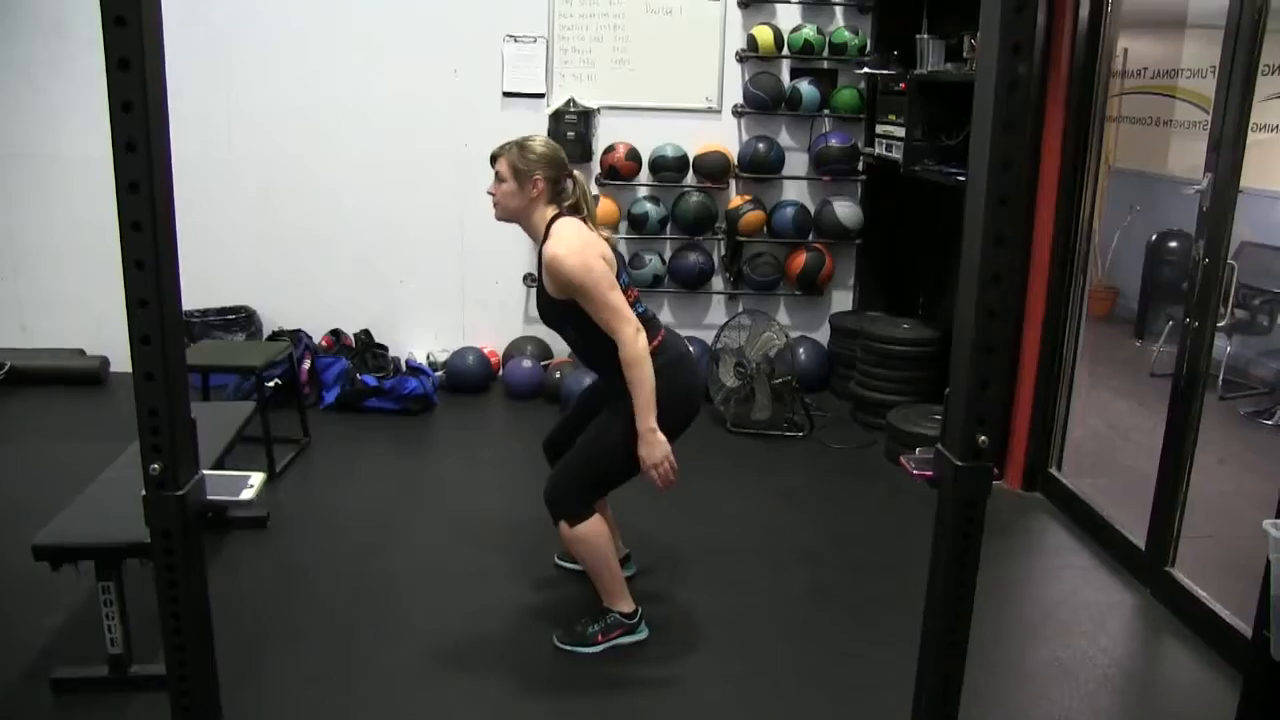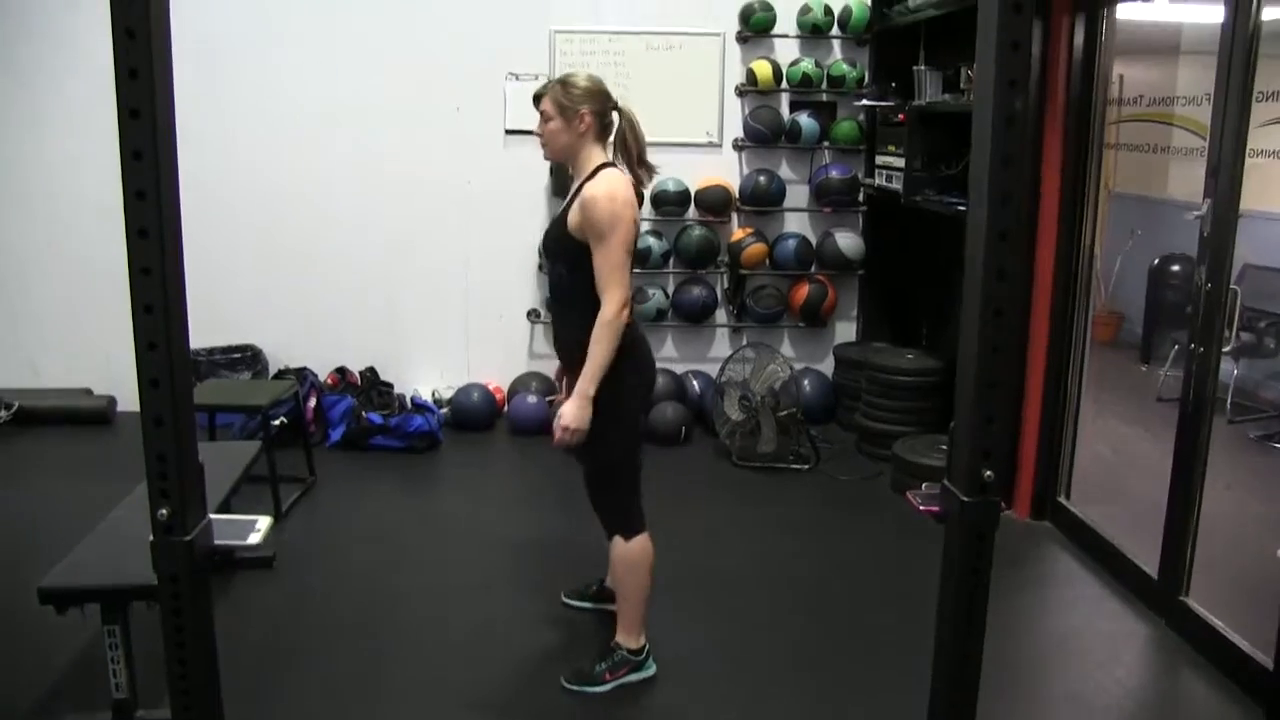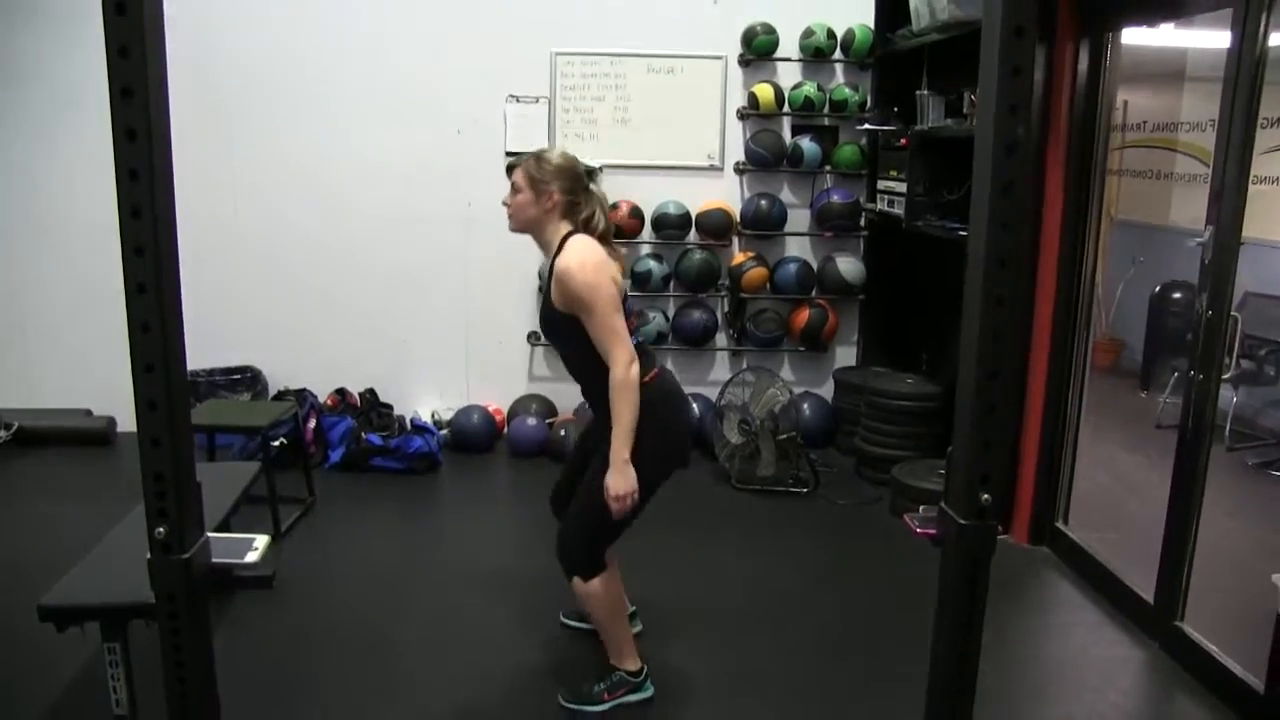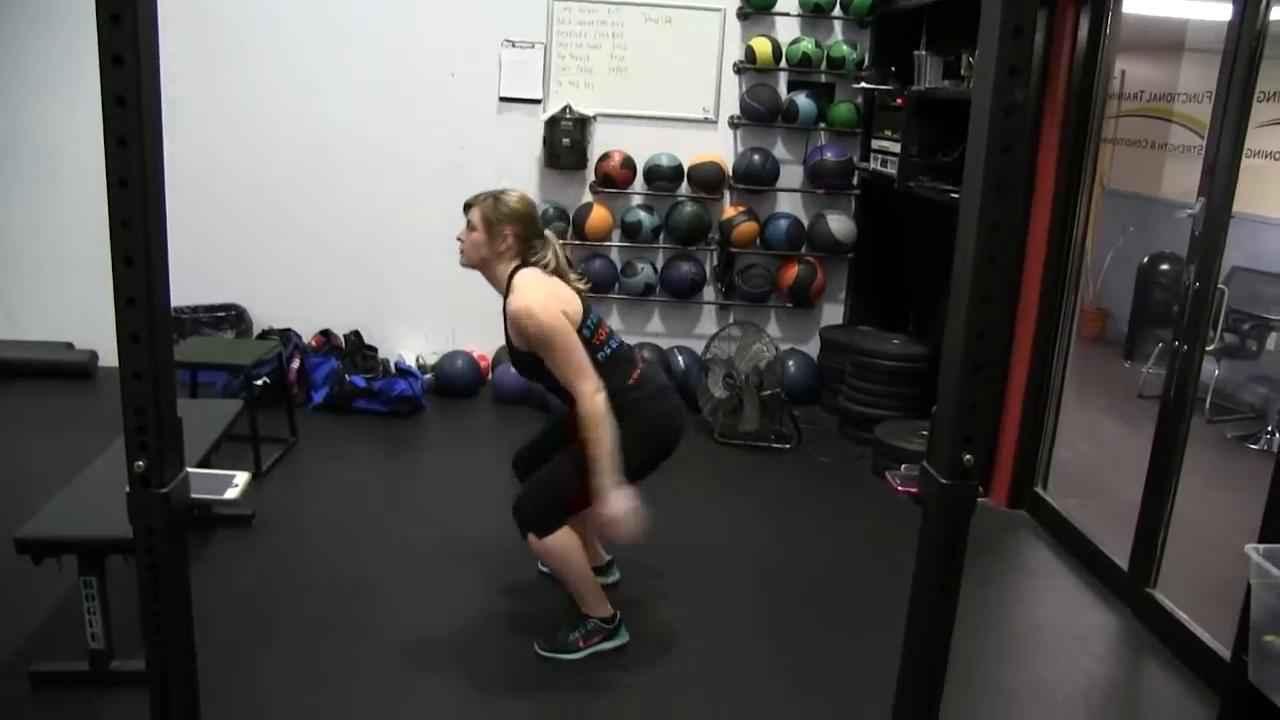
dt=0.5s
person 1, frame 1
left shoulder: (562, 250)
right shoulder: (562, 231)
left elbow: (631, 337)
left wrist: (648, 433)
left hip: (663, 383)
right hip: (648, 373)
left knee: (565, 495)
right knee: (560, 450)
left ankle: (622, 616)
right ankle: (613, 553)
person 1, frame 2
left shoulder: (606, 192)
right shoulder: (591, 184)
left elbow: (615, 305)
left wrist: (582, 396)
right wrist: (573, 372)
left hip: (610, 370)
right hip: (592, 362)
left knee: (619, 504)
right knee: (603, 490)
left ankle: (631, 651)
right ankle: (618, 586)
person 1, frame 3
left shoulder: (576, 262)
right shoulder: (571, 251)
left elbow: (624, 364)
left wrist: (621, 463)
right wrist: (609, 447)
left hip: (651, 419)
right hip: (629, 411)
left knee: (578, 547)
right knee: (568, 506)
left ankle: (629, 673)
right ankle: (615, 608)
person 1, frame 4
left shoulder: (528, 303)
right shoulder: (529, 282)
left elbow: (589, 394)
left wrist: (613, 488)
left hip: (643, 419)
right hip: (635, 403)
left knee: (536, 508)
right knee: (531, 466)
left ankle: (602, 623)
right ankle: (594, 563)
